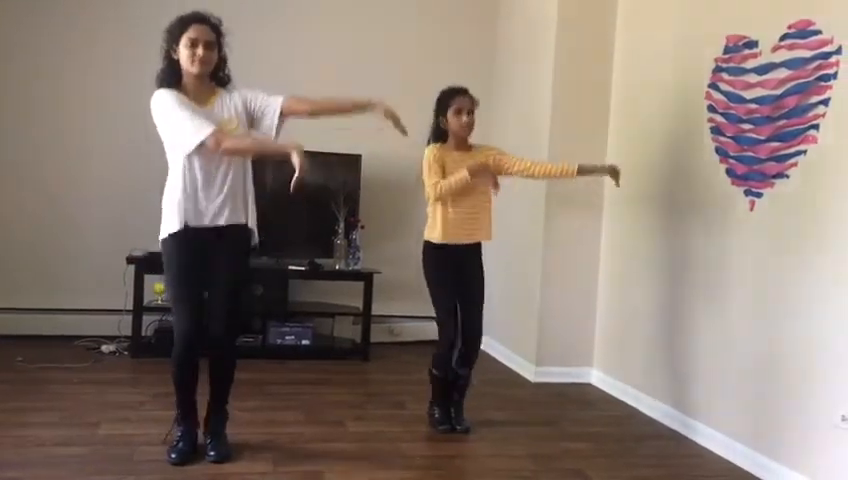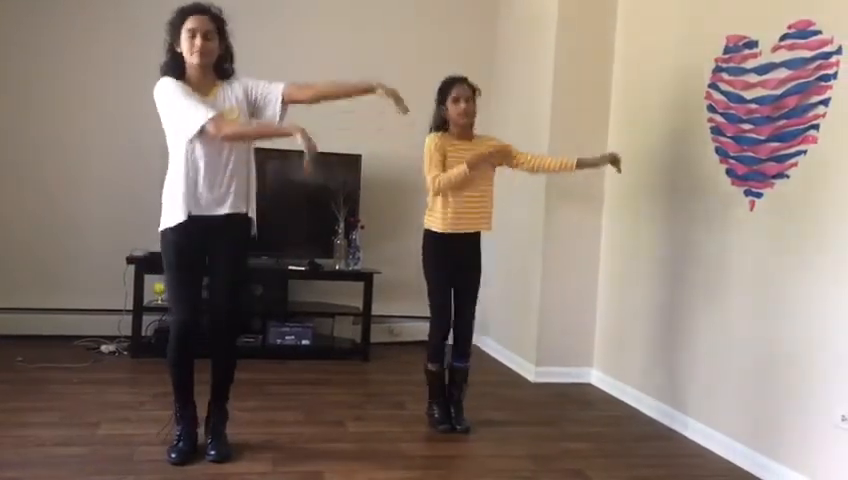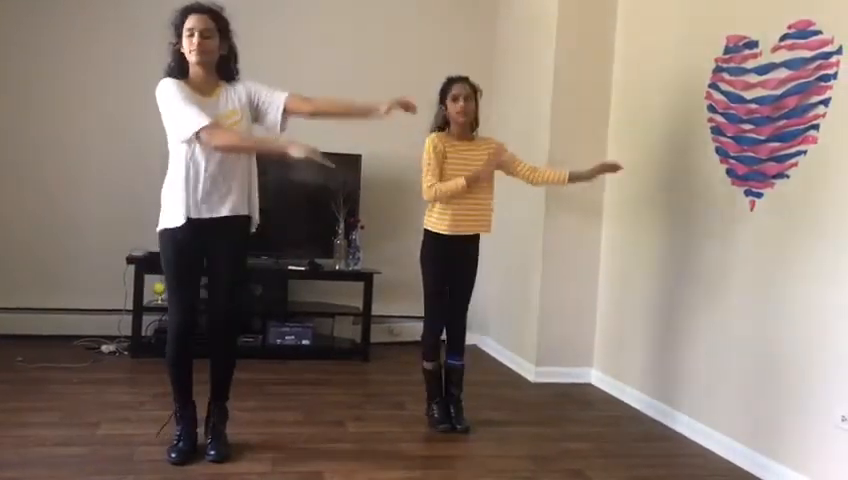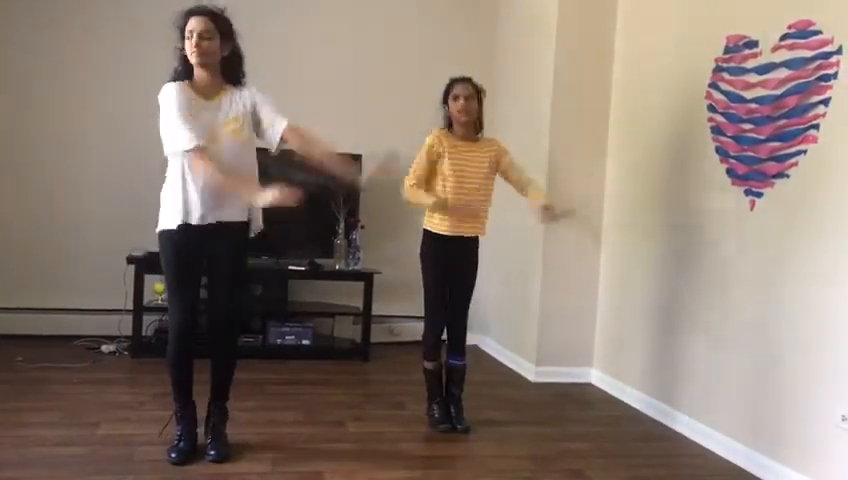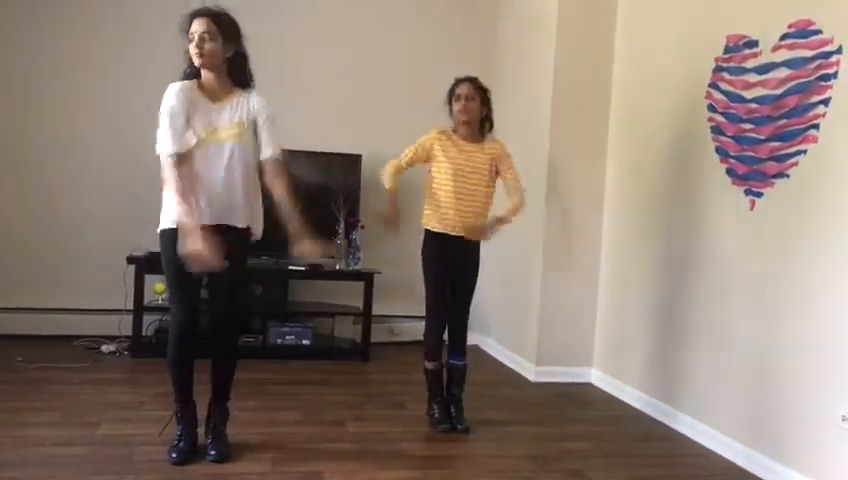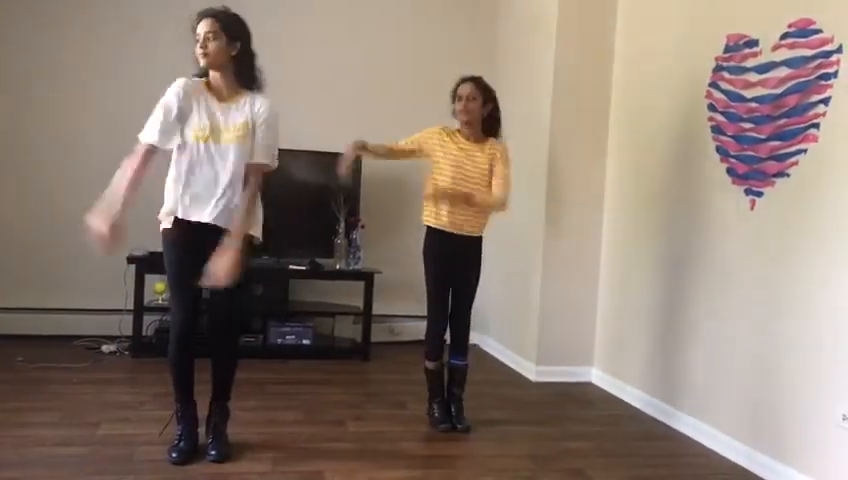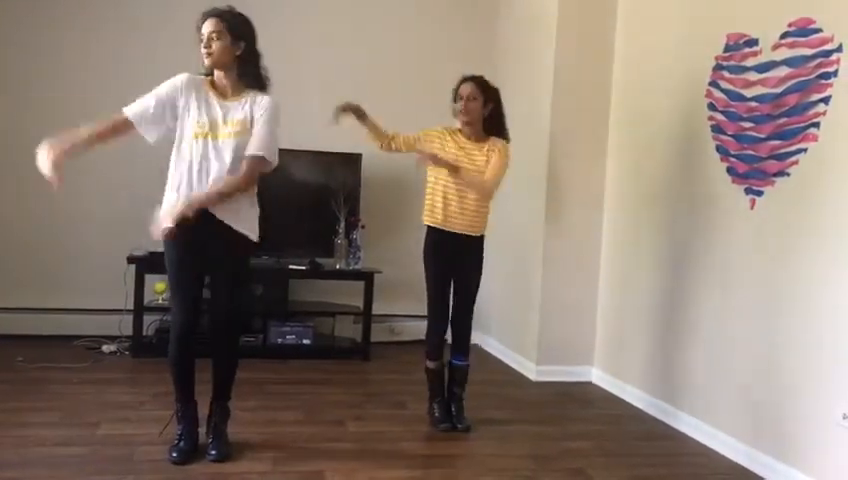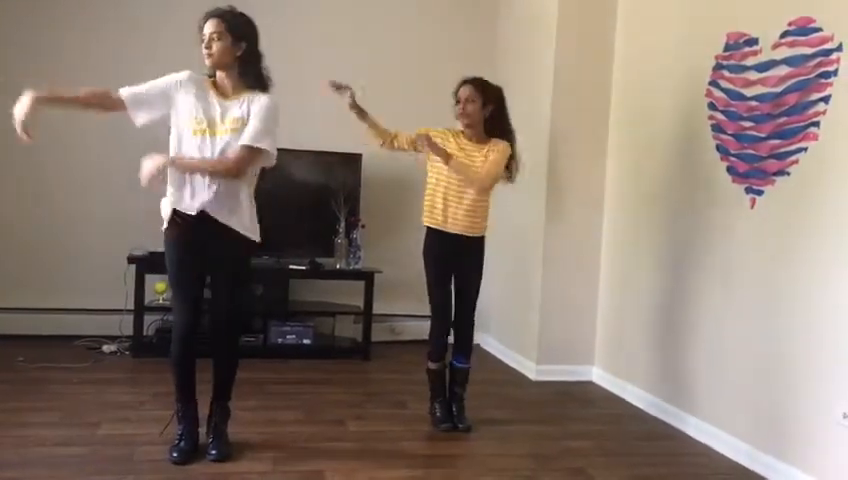
dt=0.1s
person 1, frame 1
left shoulder: (238, 99)
right shoulder: (165, 102)
left elbow: (300, 107)
right elbow: (219, 144)
left wrist: (369, 105)
right wrist: (287, 149)
left hip: (232, 229)
right hip: (184, 229)
left knee: (222, 331)
right knee: (188, 330)
left ankle: (216, 424)
right ankle: (186, 425)
person 1, frame 2
left shoulder: (241, 89)
right shoulder: (168, 89)
left elbow: (302, 93)
right elbow: (220, 131)
left wrist: (372, 87)
right wrist: (291, 131)
left hip: (230, 219)
right hip: (183, 220)
left knee: (224, 322)
right knee: (184, 323)
left ankle: (216, 423)
right ankle: (185, 424)
person 1, frame 3
left shoulder: (244, 92)
right shoulder: (170, 90)
left elbow: (306, 105)
right elbow: (215, 138)
left wrist: (376, 108)
right wrist: (287, 148)
left hip: (229, 220)
right hip: (182, 220)
left knee: (224, 322)
right knee: (181, 324)
left ankle: (216, 423)
right ankle: (184, 425)
person 1, frame 4
left shoulder: (248, 98)
right shoulder: (174, 95)
left elbow: (296, 137)
right elbow: (198, 160)
left wrist: (346, 169)
right wrist: (258, 193)
left hip: (232, 224)
right hip: (182, 225)
left knee: (224, 326)
right knee: (182, 326)
left ankle: (216, 424)
right ankle: (184, 425)
person 1, frame 5
left shoulder: (252, 103)
right shoulder: (179, 95)
left elbow: (272, 168)
right elbow: (174, 167)
left wrist: (298, 230)
right wrist: (192, 229)
left hip: (232, 228)
right hip: (182, 226)
left knee: (224, 327)
right knee: (183, 325)
left ankle: (217, 424)
right ankle: (185, 425)
person 1, frame 6
left shoulder: (258, 106)
right shoulder: (184, 92)
left elbow: (254, 181)
right elbow: (143, 151)
left wrist: (235, 244)
right wrist: (111, 208)
left hip: (231, 229)
right hip: (182, 224)
left knee: (224, 328)
right knee: (183, 325)
left ankle: (217, 424)
right ankle: (186, 425)
person 1, frame 7
left shoulder: (263, 104)
right shoulder: (183, 90)
left elbow: (248, 174)
right elbow: (122, 121)
left wrist: (192, 204)
right wrist: (61, 144)
left hip: (232, 228)
right hip: (182, 225)
left knee: (226, 328)
right knee: (184, 325)
left ankle: (218, 424)
right ankle: (187, 424)
person 1, frame 8
left shoulder: (262, 104)
right shoulder: (185, 87)
left elbow: (236, 166)
right elbow: (110, 100)
left wrist: (170, 163)
right wrist: (40, 97)
left hip: (232, 226)
right hip: (184, 220)
left knee: (224, 327)
right knee: (184, 325)
left ankle: (218, 423)
right ankle: (186, 424)
person 2, frame 1
left shoulder: (488, 155)
right shoulder: (434, 154)
left elbow: (535, 168)
right elbow: (436, 191)
left wrist: (591, 170)
right wrist: (473, 172)
left hip: (471, 254)
right hip: (438, 252)
left knee: (472, 334)
right knee: (449, 333)
left ankle: (456, 402)
right ankle: (437, 403)
person 2, frame 2
left shoulder: (489, 144)
right shoulder: (436, 141)
left elbow: (536, 162)
right elbow: (435, 183)
left wrist: (590, 161)
right wrist: (474, 162)
left hip: (470, 243)
right hip: (438, 240)
left knee: (465, 324)
right knee: (441, 322)
left ankle: (455, 401)
right ankle: (436, 402)
person 2, frame 3
left shoulder: (490, 147)
right shoulder: (436, 142)
left elbow: (533, 174)
right elbow: (430, 191)
left wrist: (586, 174)
right wrist: (472, 179)
left hip: (468, 243)
right hip: (437, 241)
left knee: (457, 323)
right knee: (434, 321)
left ankle: (454, 401)
right ankle: (434, 402)
person 2, frame 4
left shoulder: (493, 148)
right shoulder: (436, 141)
left elbow: (522, 182)
right elbow: (410, 189)
left wrist: (544, 205)
right wrist: (445, 206)
left hip: (468, 244)
right hip: (437, 241)
left knee: (457, 322)
right knee: (435, 320)
left ankle: (453, 400)
right ankle: (434, 402)
person 2, frame 5
left shoulder: (496, 149)
right shoulder: (437, 140)
left elbow: (517, 192)
right elbow: (393, 167)
left wrist: (497, 220)
right wrist: (391, 199)
left hip: (470, 245)
right hip: (438, 240)
left knee: (459, 323)
right knee: (437, 321)
left ankle: (455, 401)
right ankle: (436, 401)
person 2, frame 6
left shoulder: (497, 150)
right shoulder: (438, 137)
left elbow: (500, 200)
right elbow: (393, 150)
left wrist: (462, 196)
right wrist: (361, 147)
left hip: (471, 243)
right hip: (439, 238)
left knee: (461, 321)
right knee: (437, 319)
left ankle: (456, 401)
right ankle: (436, 401)
person 2, frame 7
left shoulder: (498, 147)
right shoulder: (439, 136)
left elbow: (487, 186)
right elbow: (390, 141)
left wrist: (447, 164)
right wrist: (361, 116)
left hip: (472, 243)
right hip: (439, 238)
left knee: (463, 321)
right knee: (438, 319)
left ankle: (456, 401)
right ankle: (436, 400)
person 2, frame 8
left shoulder: (499, 149)
right shoulder: (441, 137)
left elbow: (481, 180)
right elbow: (390, 140)
left wrist: (443, 154)
right wrist: (357, 110)
left hip: (472, 244)
right hip: (438, 239)
left knee: (465, 324)
right knee: (441, 321)
left ankle: (457, 402)
right ankle: (437, 401)
